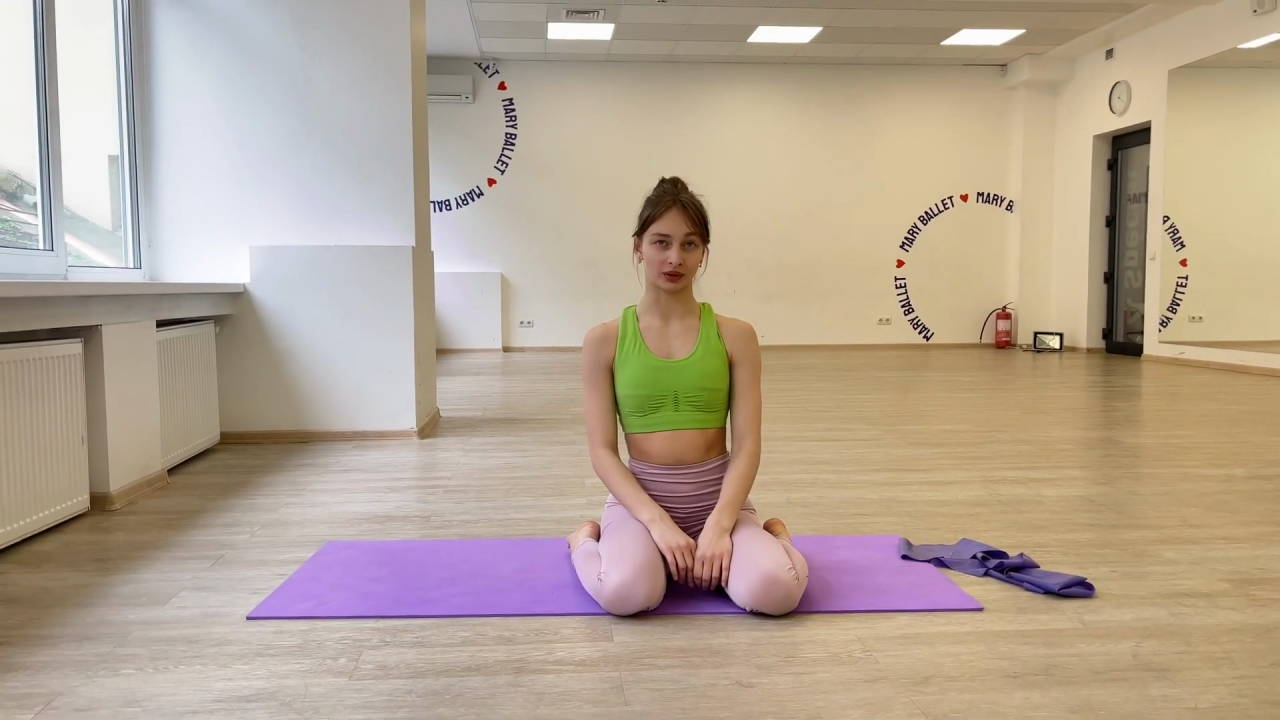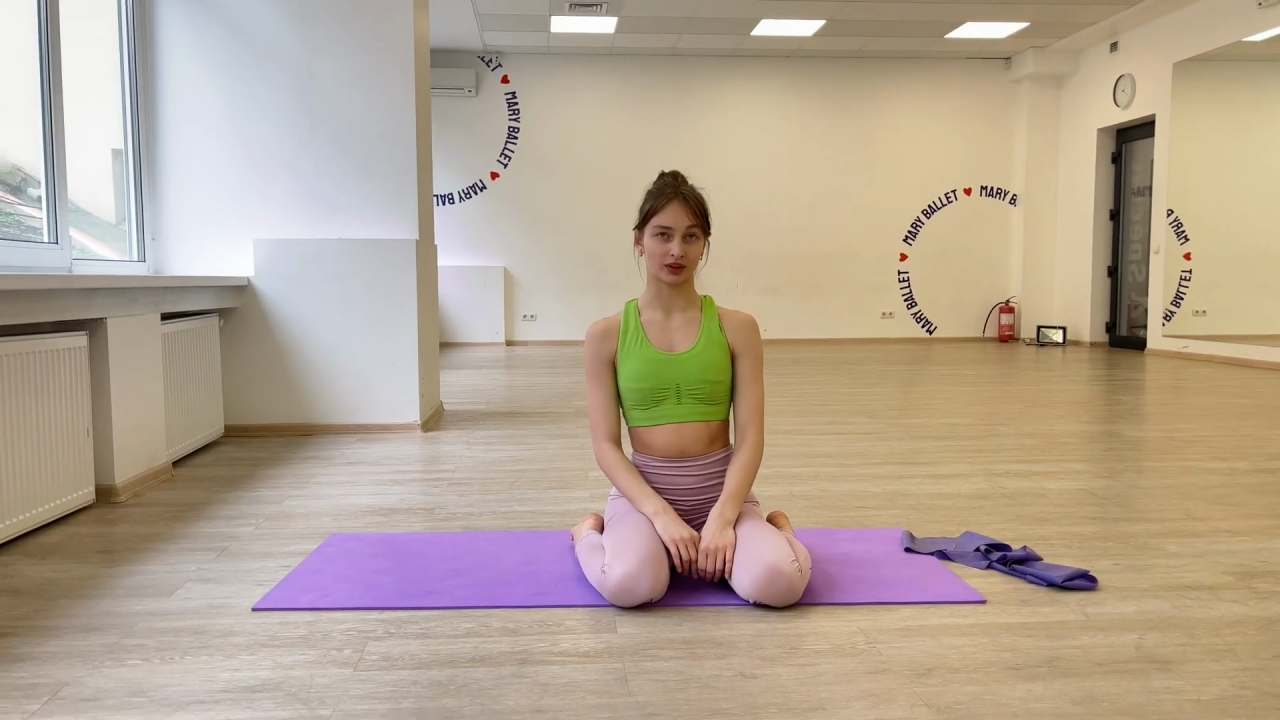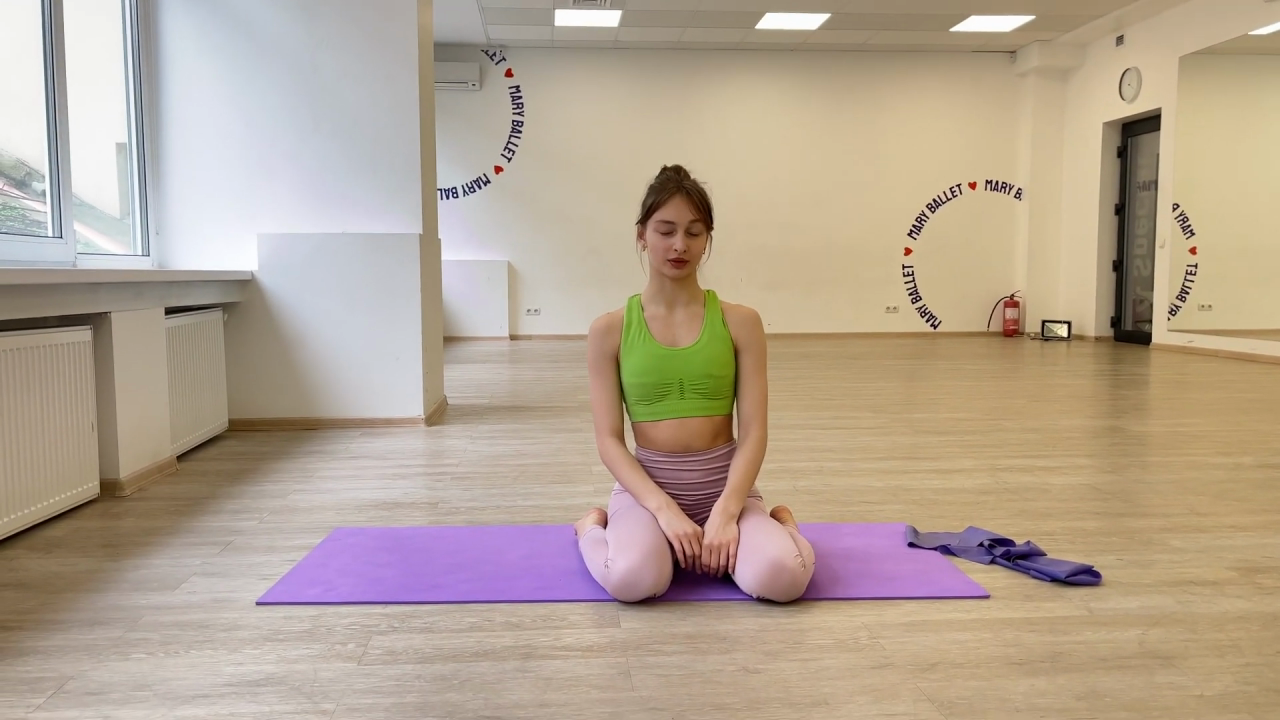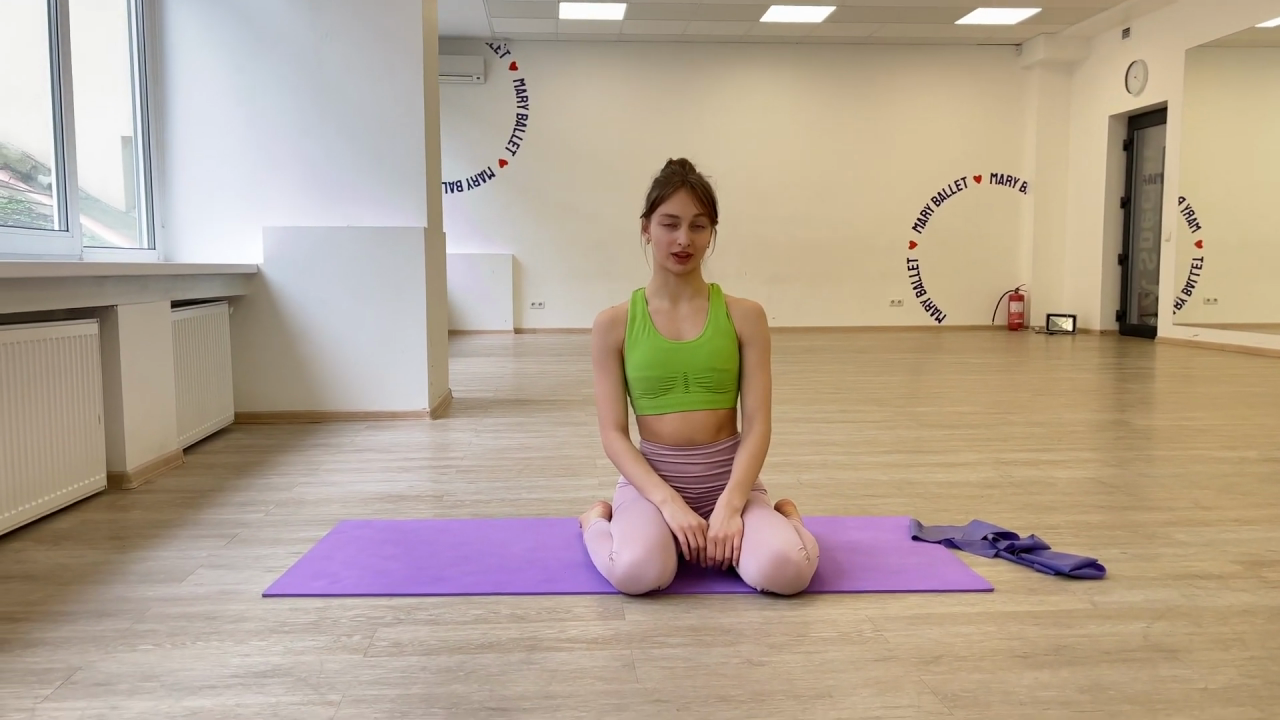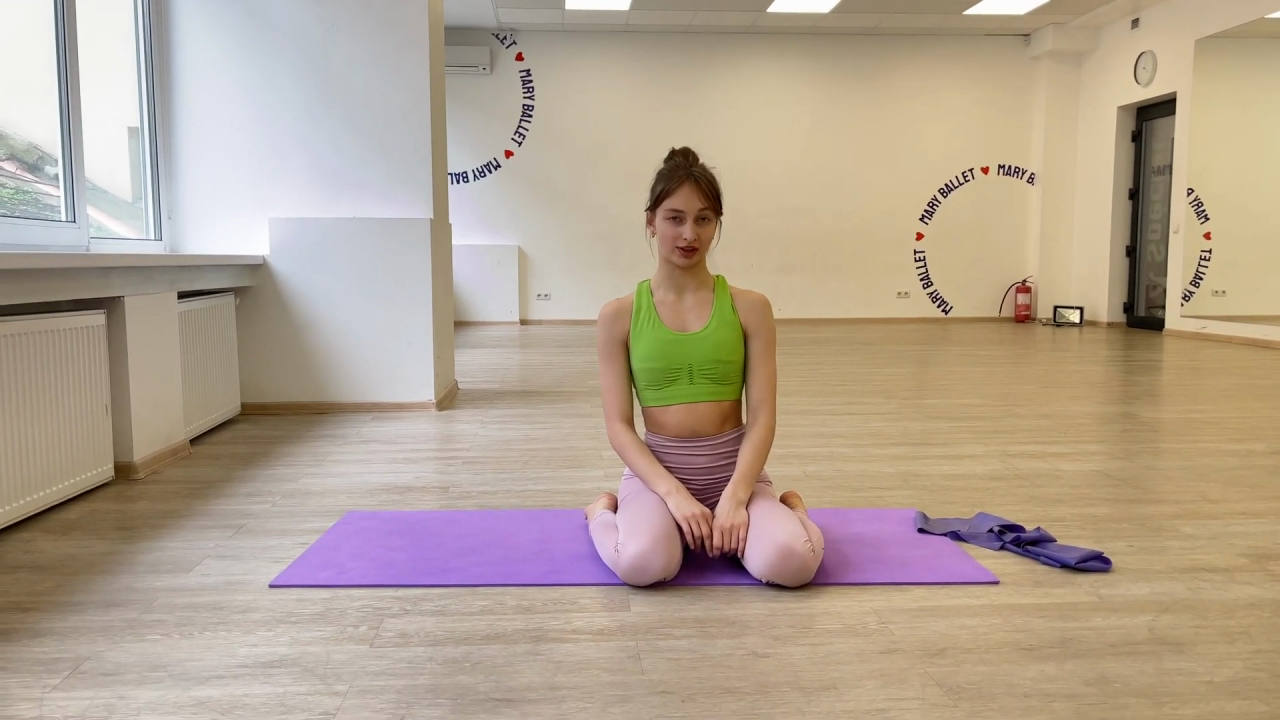
dt=0.2s
person 1, frame 1
left shoulder: (735, 336)
right shoulder: (604, 340)
left elbow: (747, 444)
right elbow: (602, 451)
left wrist: (719, 525)
right wrist: (657, 521)
left hip: (717, 496)
right hip: (639, 497)
left knee: (774, 591)
right knee: (626, 592)
left ankle: (772, 535)
right ankle: (586, 540)
person 1, frame 2
left shoulder: (737, 328)
right shoulder: (606, 334)
left elbow: (750, 437)
right elbow: (606, 444)
left wrist: (722, 517)
right wrist: (661, 514)
left hip: (721, 488)
right hip: (643, 490)
left knee: (777, 583)
right knee: (630, 585)
left ankle: (775, 528)
right ankle: (590, 533)
person 1, frame 3
left shoulder: (741, 323)
right shoulder: (609, 330)
left elbow: (753, 432)
right elbow: (609, 440)
left wrist: (725, 512)
right wrist: (664, 509)
left hip: (724, 483)
right hip: (646, 484)
left knee: (779, 577)
right knee: (633, 579)
left ankle: (778, 523)
right ankle: (594, 527)
person 1, frame 4
left shoulder: (745, 316)
right shoulder: (614, 323)
left elbow: (757, 425)
right elbow: (613, 433)
left wrist: (729, 505)
right wrist: (669, 502)
left hip: (728, 476)
right hip: (651, 477)
left knee: (784, 570)
right knee: (637, 572)
left ankle: (782, 516)
right ankle: (598, 520)
person 1, frame 5
left shoulder: (750, 308)
right shoulder: (619, 315)
left elbow: (762, 417)
right elbow: (618, 425)
left wrist: (735, 496)
right wrist: (672, 492)
left hip: (733, 468)
right hip: (656, 468)
left knee: (789, 562)
right knee: (643, 563)
left ankle: (787, 508)
right ankle: (605, 512)
